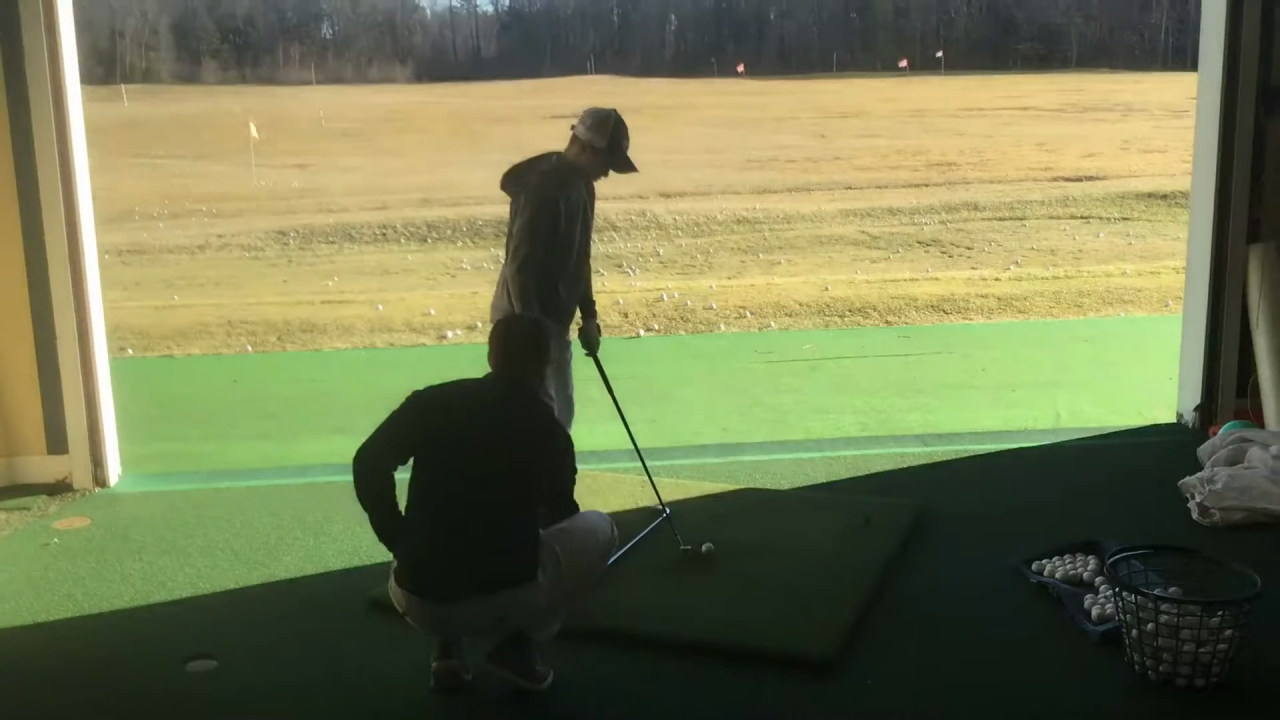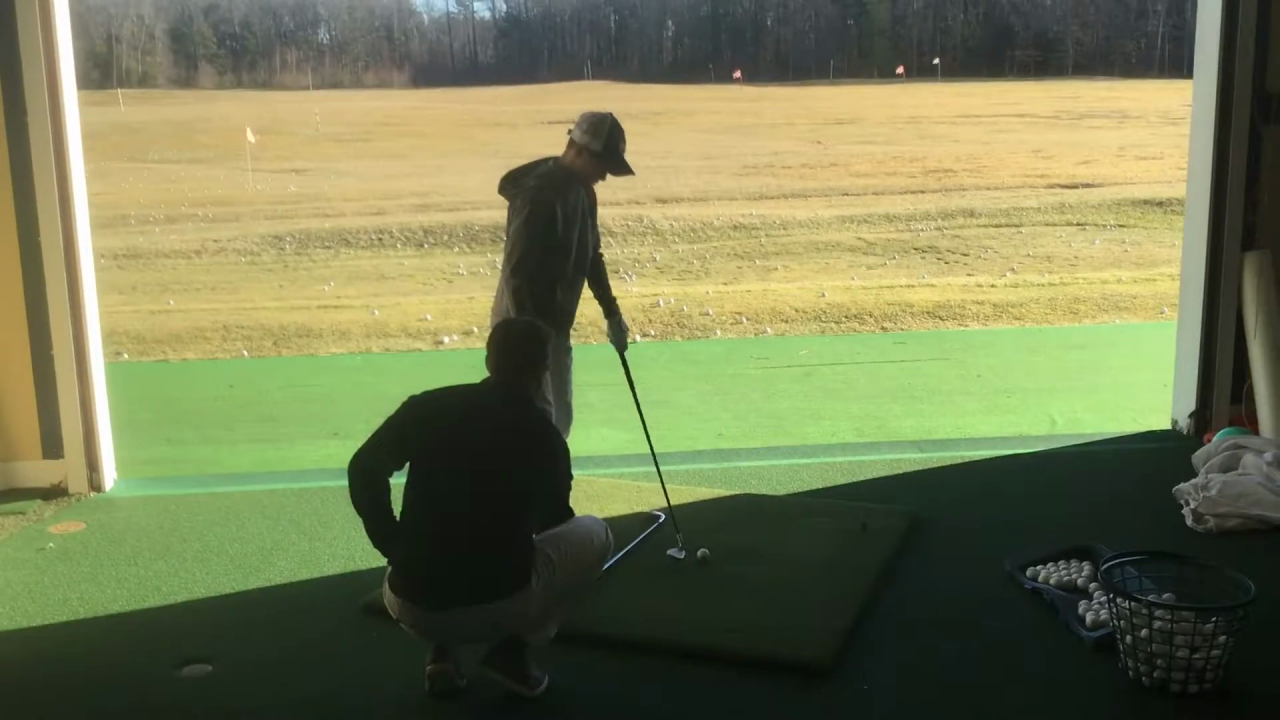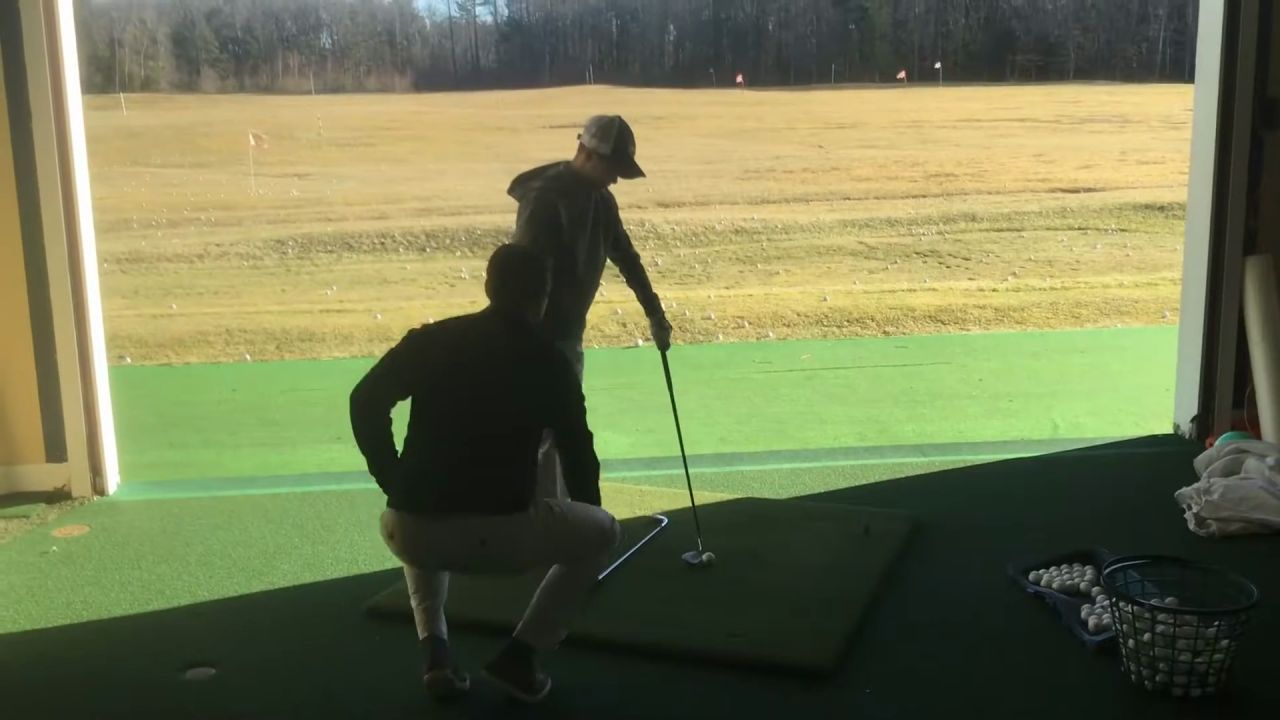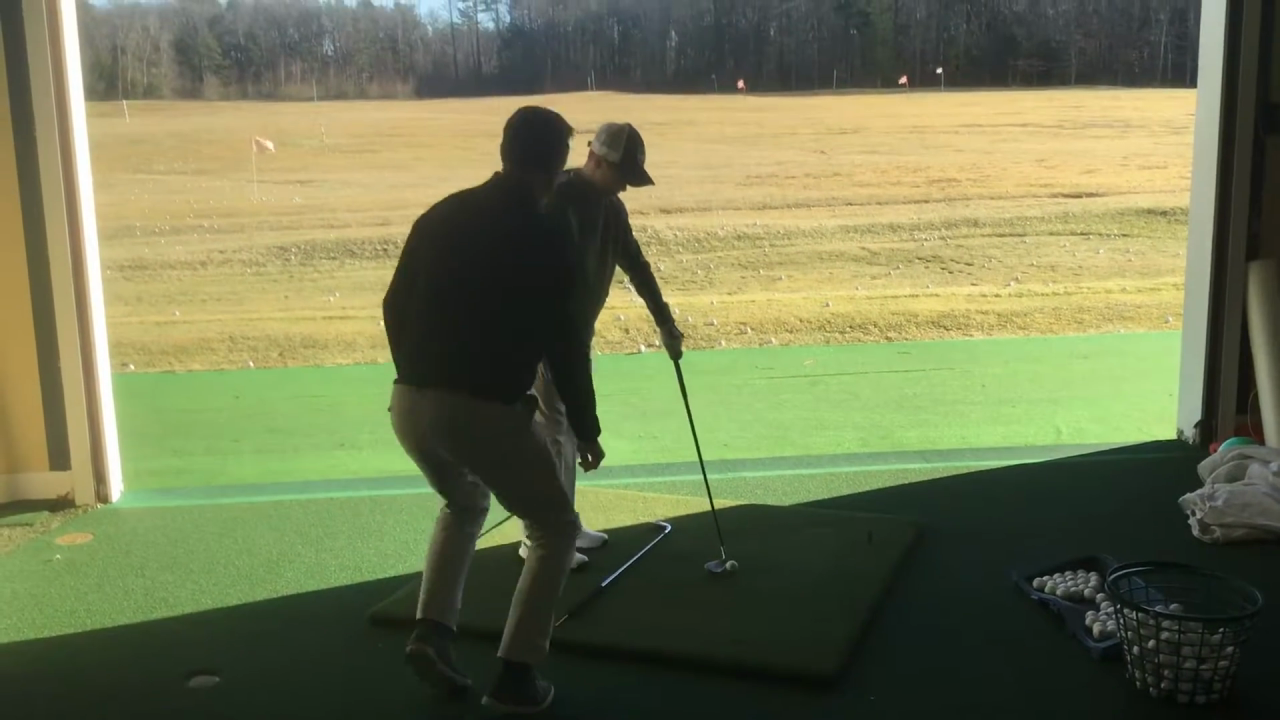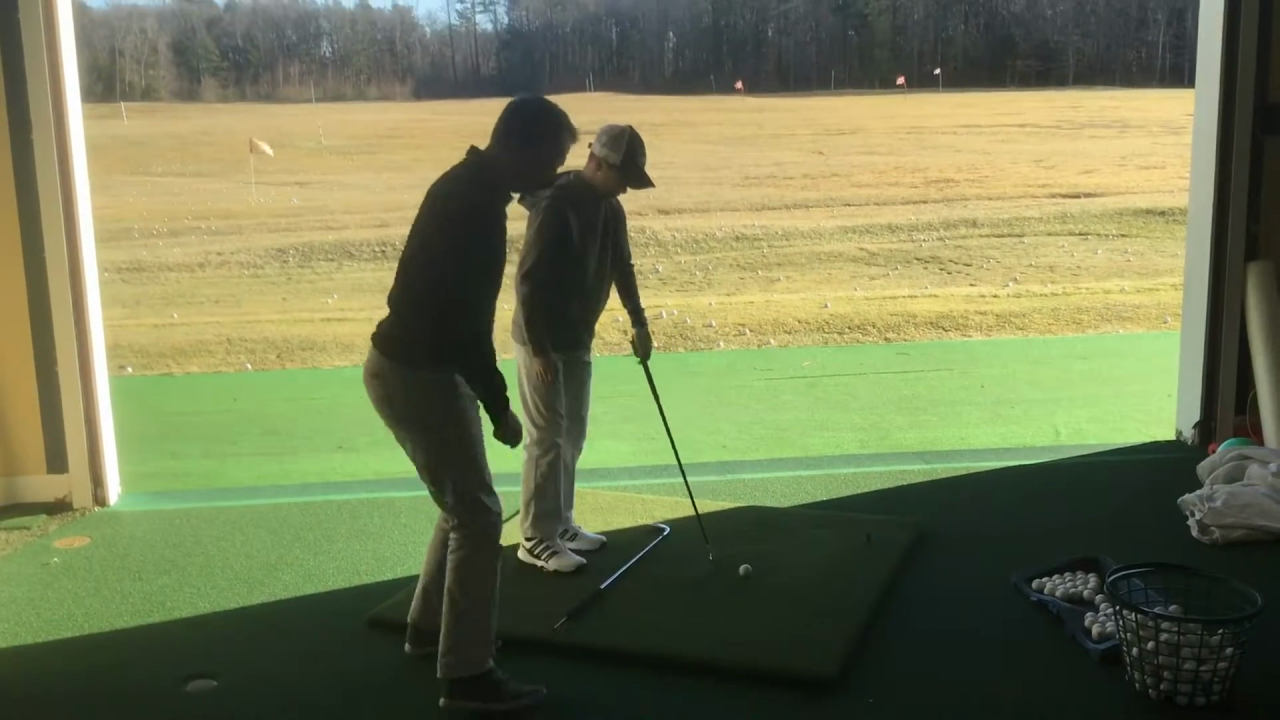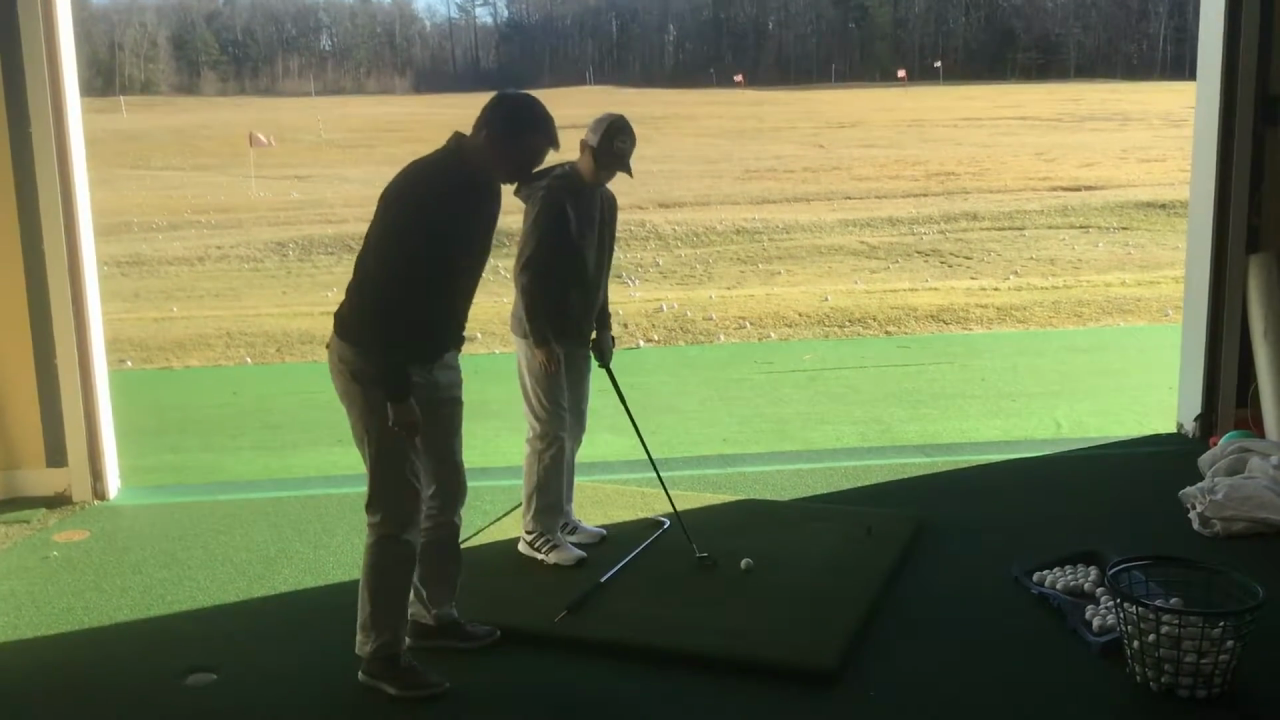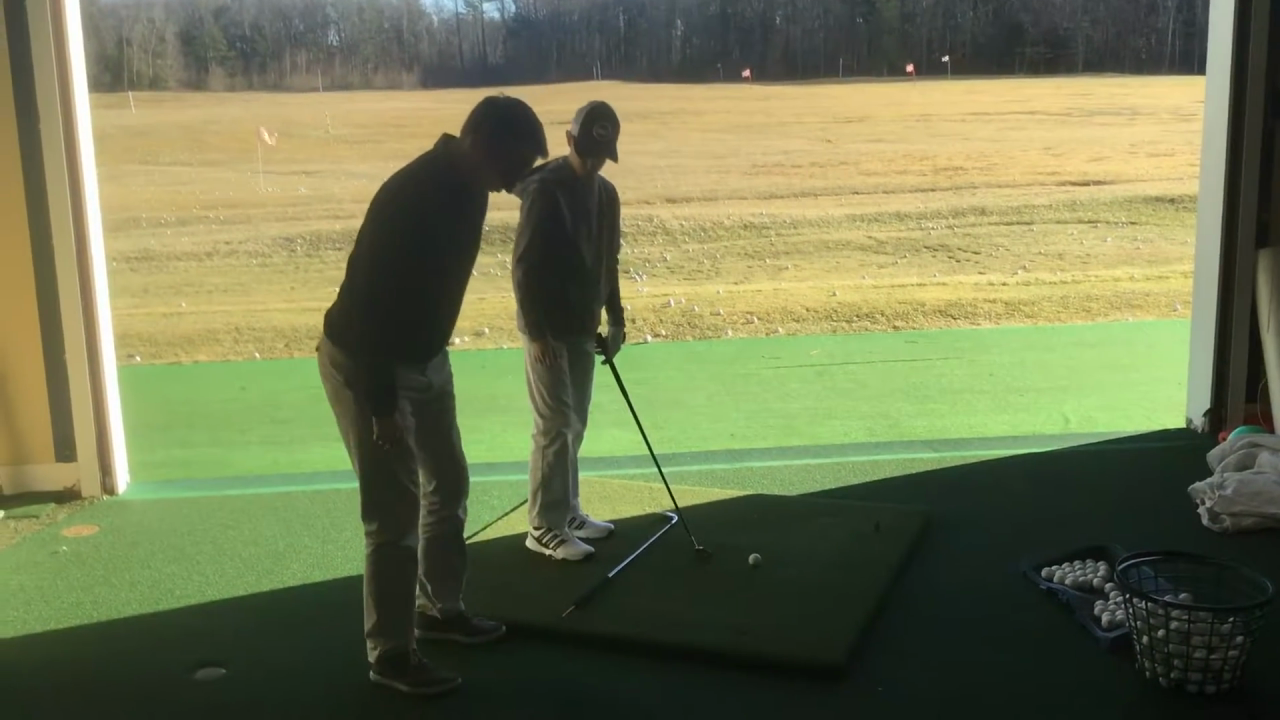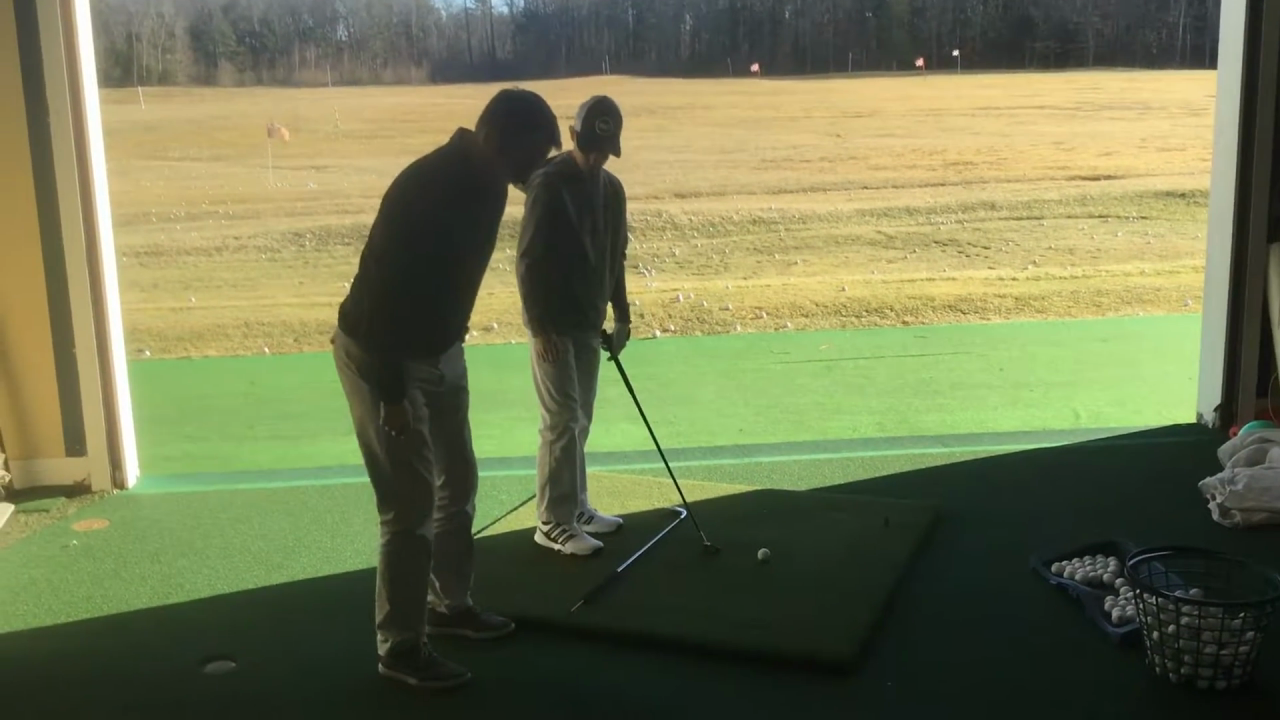
dt=0.4s
person 1, frame 1
left shoulder: (432, 402)
right shoulder: (548, 430)
left elbow: (369, 464)
right elbow: (561, 514)
left wrist: (401, 546)
left hip: (417, 602)
right hip: (507, 602)
right knee: (600, 529)
left ankle: (448, 645)
right ankle: (518, 644)
person 1, frame 2
left shoulder: (428, 407)
right shoulder: (544, 437)
left elbow: (364, 471)
right elbow: (555, 519)
left wrist: (396, 549)
left hip: (411, 608)
right hip: (499, 607)
right knee: (596, 534)
left ankle: (441, 650)
right ankle: (513, 648)
person 1, frame 3
left shoulder: (430, 339)
right shoulder: (548, 361)
left elbow: (365, 403)
right elbow: (575, 445)
left wrist: (395, 486)
right wrist: (585, 506)
left hip: (409, 527)
right hip: (498, 527)
right knee: (599, 531)
left ankle: (435, 653)
right ankle: (519, 656)
person 1, frame 4
left shoulder: (440, 215)
right shoulder: (542, 240)
left elbow: (396, 304)
right elbow: (562, 344)
right wrist: (586, 430)
left hip: (411, 403)
right hip: (485, 409)
left knee: (463, 506)
right knee: (556, 526)
left ankle: (431, 635)
person 1, frame 5
left shoulder: (469, 189)
right shoulder: (474, 205)
right elbow: (466, 316)
left wrist: (481, 392)
right wrist: (498, 405)
left hip: (421, 365)
right hip: (416, 373)
left knee: (467, 503)
right knee: (477, 517)
left ankle: (432, 627)
right ankle: (466, 674)
person 1, frame 6
left shoulder: (481, 190)
right shoulder: (419, 190)
right elbow: (379, 292)
left wrist: (447, 350)
right wrist: (396, 393)
left hip: (435, 357)
right hip: (375, 360)
left knee: (446, 489)
right knee: (398, 505)
left ankle: (430, 615)
right ankle: (379, 652)
person 1, frame 7
left shoulder: (466, 190)
right shoulder: (411, 198)
right elbow: (370, 303)
right wrist: (382, 405)
left hip: (424, 357)
right hip: (366, 363)
left knee: (448, 484)
right knee: (395, 509)
left ankle: (439, 607)
right ankle: (389, 652)
person 1, frame 8
left shoulder: (485, 185)
right shoulder: (425, 189)
right elbow: (383, 292)
left wrist: (450, 343)
right wrist: (392, 391)
left hip: (439, 350)
right hip: (382, 354)
left knee: (456, 481)
right knee: (411, 500)
left ankle: (448, 603)
right ankle: (399, 645)
person 2, frame 1
left shoulder: (581, 188)
right shoulder: (540, 191)
right elbow: (520, 269)
left wrist: (589, 316)
left hip: (555, 321)
left knee: (561, 413)
person 2, frame 2
left shoulder: (583, 194)
right shoulder: (536, 196)
left elbow: (591, 257)
right elbow: (515, 275)
left wrist: (613, 315)
left hip: (556, 328)
left knee: (559, 419)
person 2, frame 3
left shoulder: (600, 199)
right shoulder: (545, 197)
left elbow: (625, 254)
left wrist: (654, 311)
left hip: (568, 328)
right hip: (537, 329)
person 2, frame 4
left shoulder: (610, 207)
right shoulder: (555, 204)
left elbow: (635, 264)
left wrist: (664, 320)
left hip: (577, 335)
left knee: (574, 432)
right knee: (551, 434)
right ankle: (539, 536)
person 2, frame 5
left shoulder: (610, 210)
right shoulder: (554, 206)
left elbow: (620, 268)
right elbow: (529, 281)
left wrist: (639, 323)
right wrist: (539, 349)
left hip: (578, 339)
right hip: (543, 341)
left knee: (571, 436)
right knee: (547, 438)
left ankle: (560, 523)
right ankle: (536, 539)
person 2, frame 6
left shoulder: (605, 201)
right shoulder: (550, 197)
right elbow: (528, 273)
left wrist: (602, 327)
right wrist: (541, 339)
left hip: (577, 333)
right hip: (541, 334)
left knee: (572, 429)
right knee: (550, 431)
left ankle: (560, 517)
right ankle: (537, 532)
person 2, frame 7
left shoulder: (606, 194)
right shoulder: (544, 191)
right elbow: (524, 267)
left wrist: (615, 318)
right wrist: (535, 332)
left hip: (583, 328)
right hip: (548, 329)
left knee: (574, 425)
right knee: (554, 427)
left ankle: (567, 512)
right ankle: (545, 527)
person 2, frame 8
left shoulder: (611, 189)
right shoulder: (548, 186)
right elbow: (529, 262)
left wrist: (621, 314)
right wrist: (538, 327)
left hip: (589, 322)
right hip: (554, 323)
left knee: (580, 420)
right knee: (561, 421)
left ankle: (576, 507)
right ankle: (553, 522)
